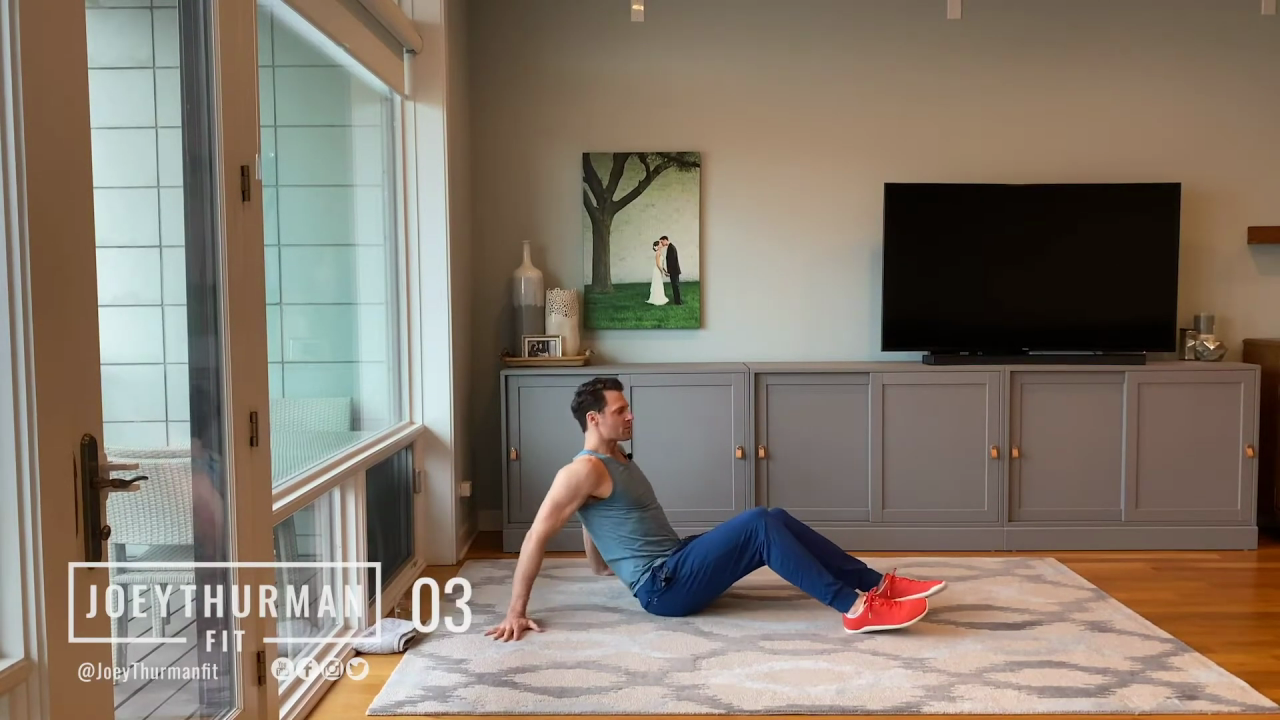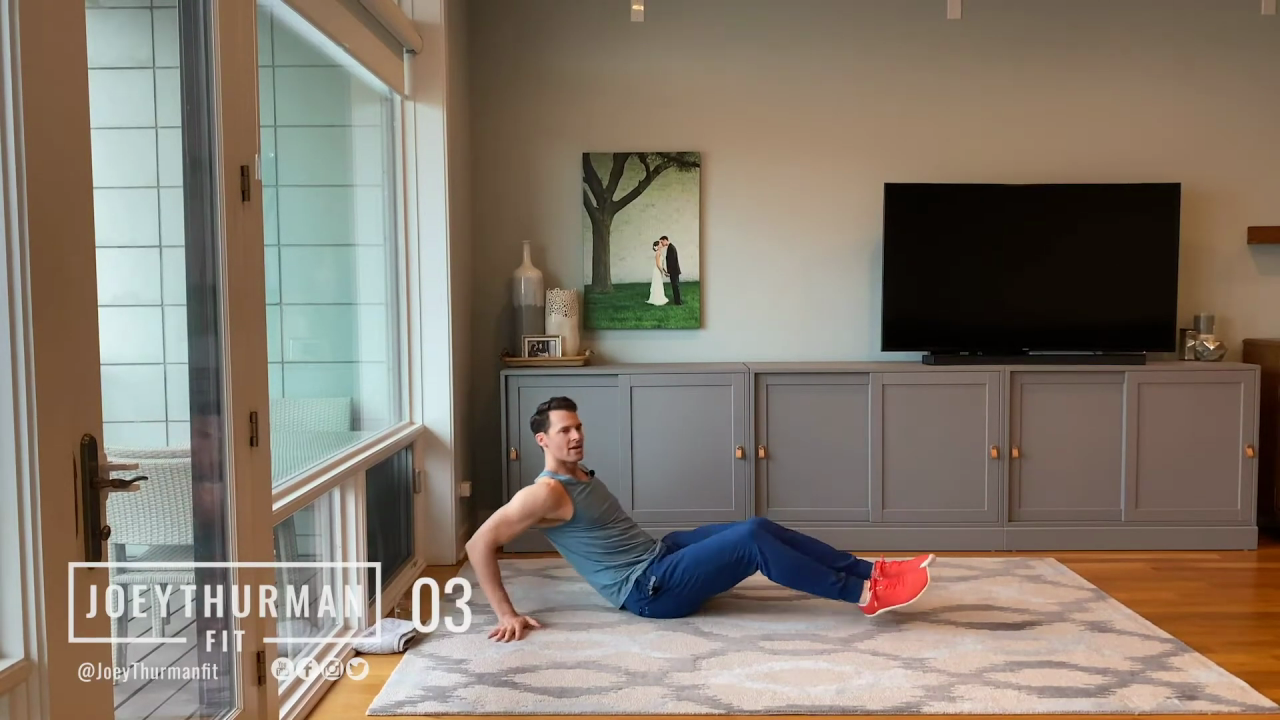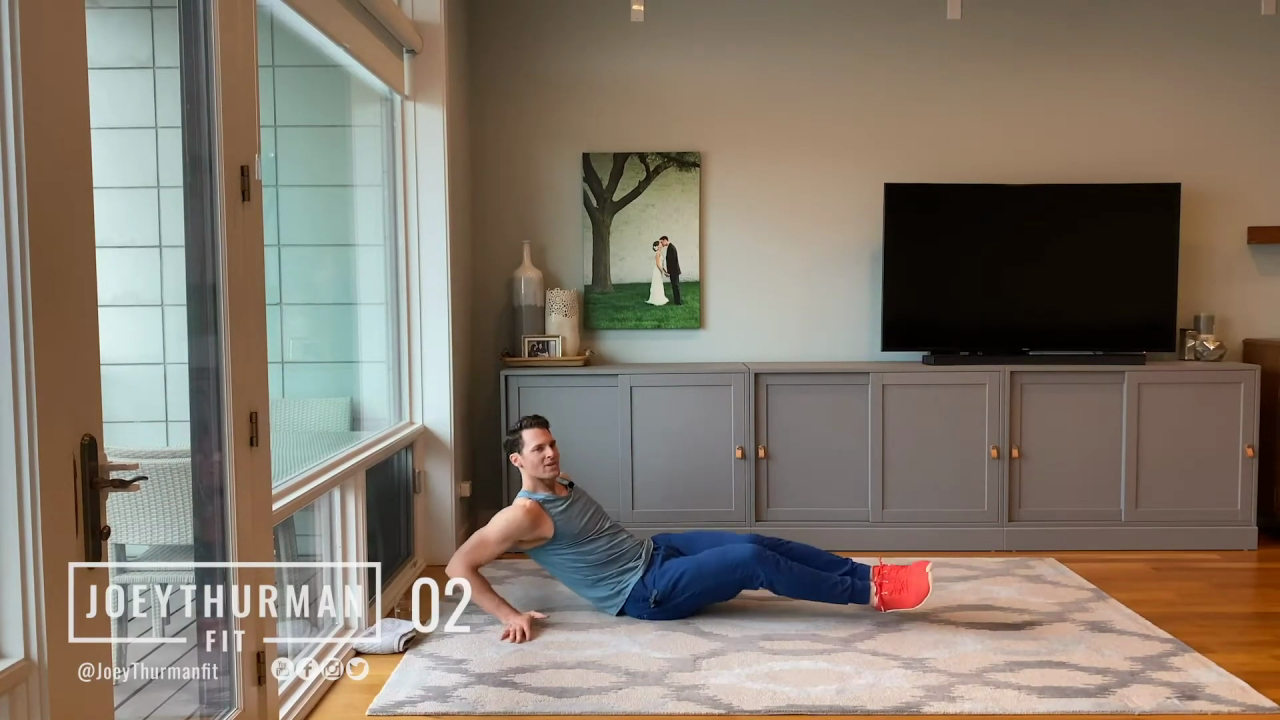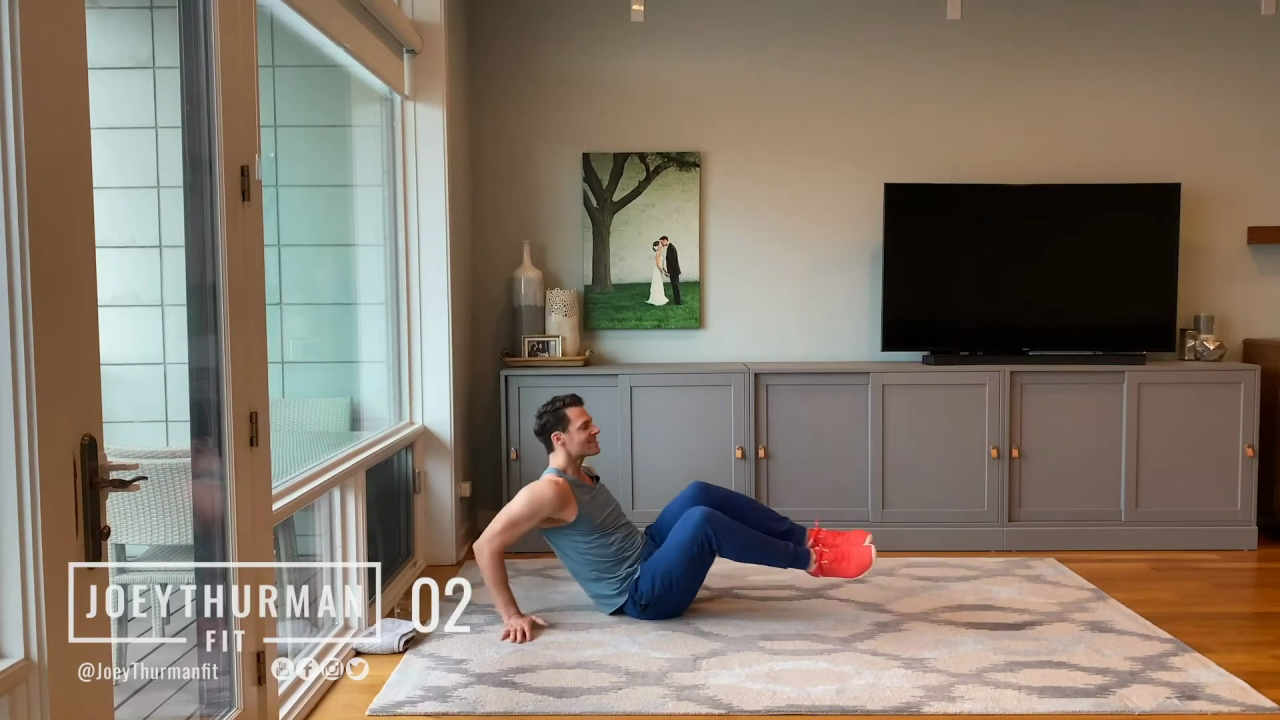
dt=0.5s
person 1, frame 1
left shoulder: (617, 460)
right shoulder: (584, 472)
right elbow: (538, 536)
left wrist: (603, 565)
right wrist: (516, 611)
left hip: (678, 559)
right hip: (664, 587)
left knee: (777, 520)
right knee: (758, 523)
left ankle: (877, 584)
right ankle: (855, 608)
person 1, frame 2
left shoulder: (579, 474)
right shoulder: (543, 494)
right elbow: (478, 545)
right wrist: (506, 613)
left hip: (662, 553)
right hip: (650, 591)
left knee: (759, 527)
right knee: (751, 540)
left ankle: (871, 571)
right ankle: (865, 594)
person 1, frame 3
left shoulder: (562, 484)
right shoulder: (523, 515)
right elbow: (458, 566)
right wrist: (508, 615)
left hip: (656, 552)
right hip: (645, 593)
left knee: (753, 540)
right knee: (751, 558)
left ankle: (866, 574)
right ankle: (868, 593)
person 1, frame 4
left shoulder: (583, 473)
right shoulder: (548, 492)
right elbow: (486, 547)
right wrist: (512, 616)
left hip: (649, 553)
right hip: (643, 596)
left knee: (698, 494)
right knee: (703, 520)
left ankle: (807, 539)
right ankle: (810, 560)
